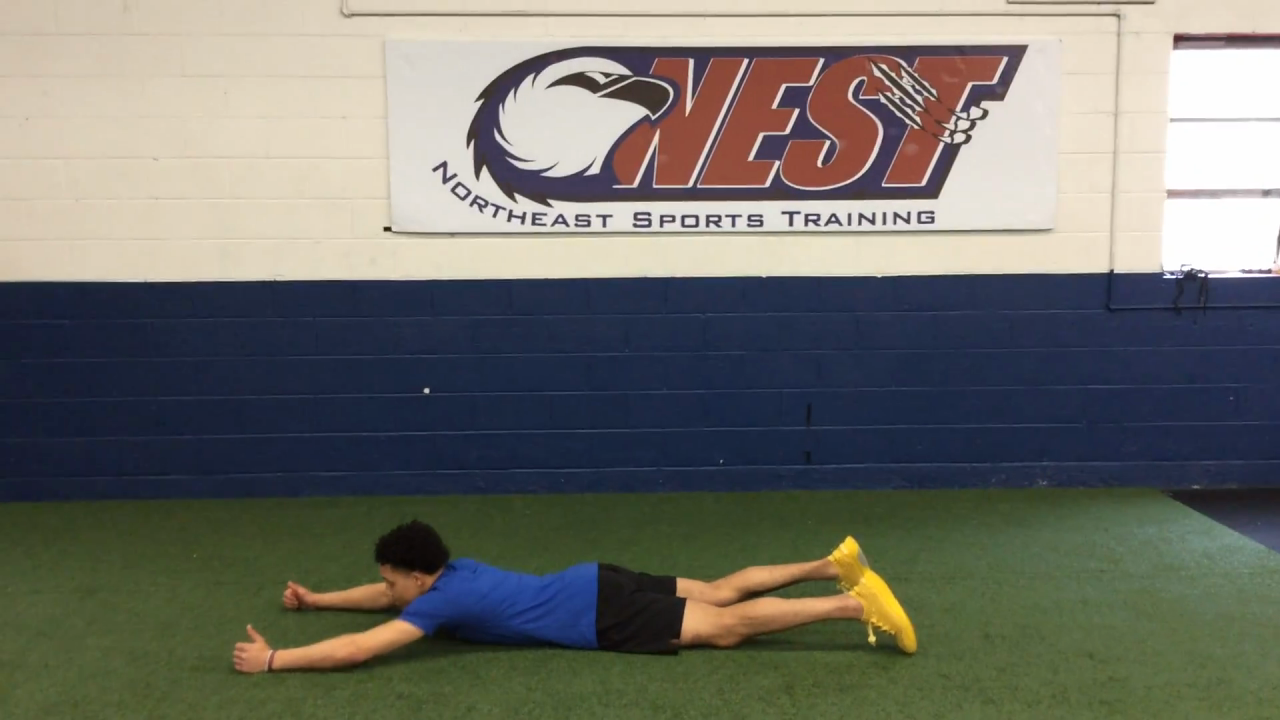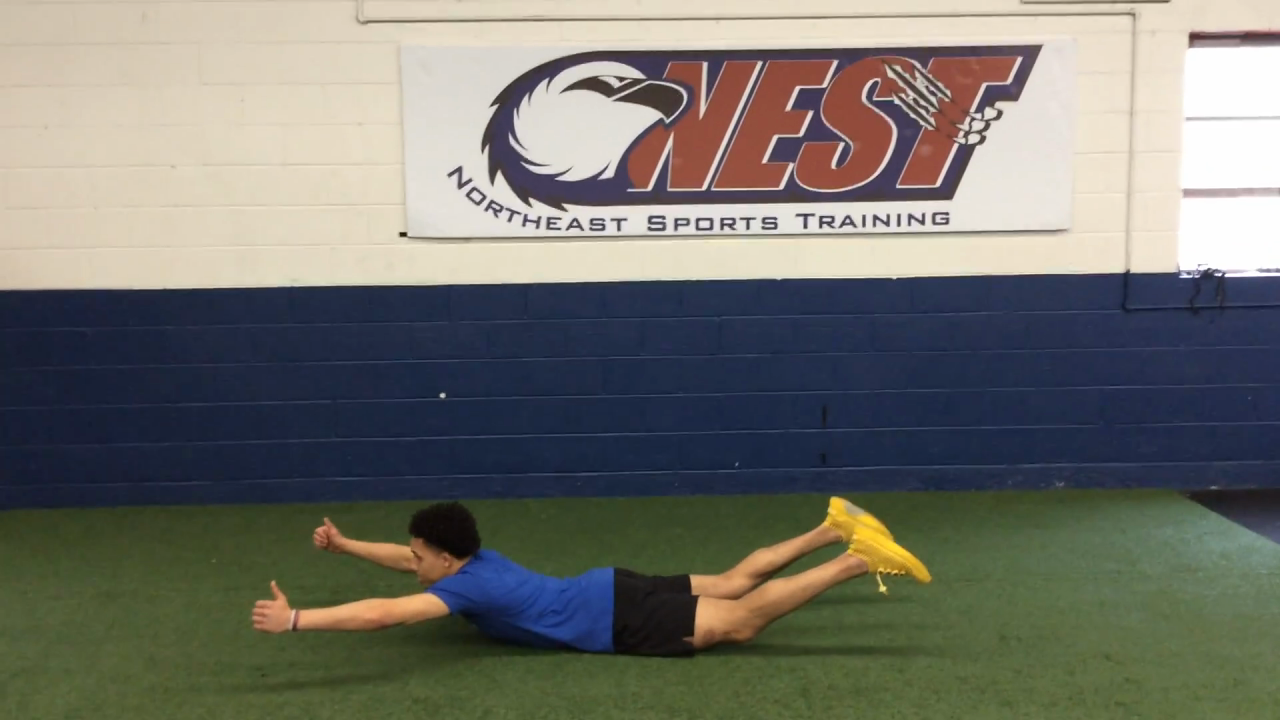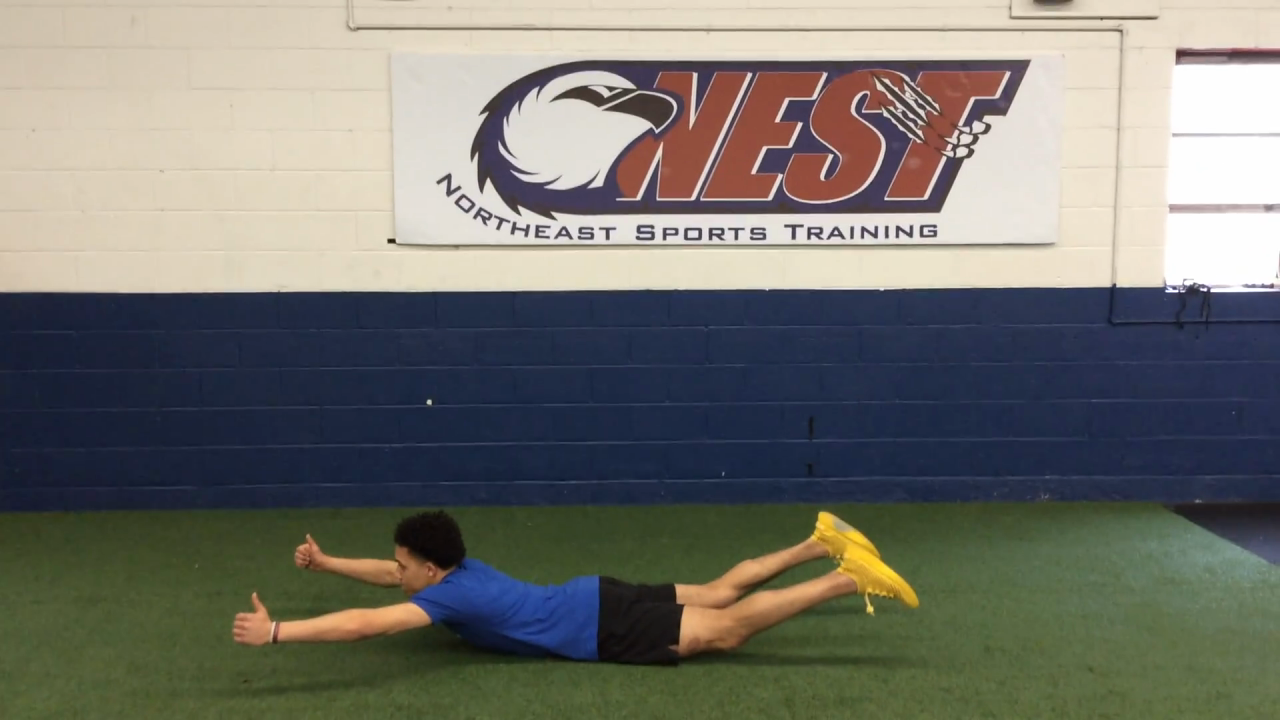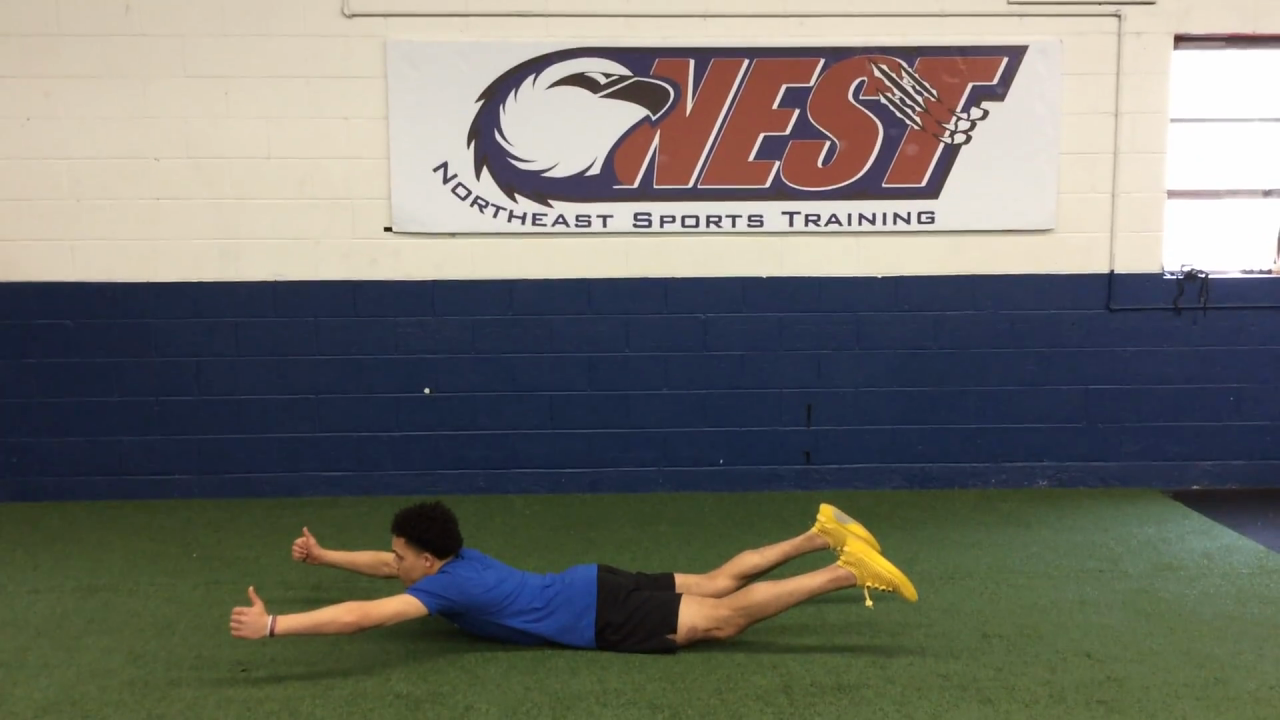
dt=0.5s
person 1, frame 1
left shoulder: (440, 602)
right shoulder: (448, 570)
left elbow: (359, 649)
right elbow: (385, 595)
left wrist: (273, 659)
right wrist: (317, 599)
left hip: (599, 617)
right hip: (594, 587)
left knee: (725, 627)
right knee: (721, 591)
left ankle: (855, 603)
right ankle: (832, 565)
person 1, frame 2
left shoulder: (464, 588)
right shoulder: (473, 558)
left elbow: (381, 613)
right elbow: (412, 563)
left wrist: (293, 620)
right wrist: (345, 545)
left hip: (616, 622)
right hip: (612, 592)
left knee: (741, 622)
right knee: (733, 585)
left ankle: (858, 557)
right ankle: (831, 529)
person 1, frame 3
left shoulder: (446, 597)
right shoulder: (457, 567)
left elbow: (362, 625)
right elbow: (392, 575)
left wrist: (275, 632)
right wrist: (326, 563)
left hip: (603, 628)
right hip: (598, 600)
left knee: (727, 630)
right knee: (718, 593)
left ankle: (850, 577)
right ankle: (820, 543)
person 1, frame 4
left shoulder: (444, 586)
right shoulder: (457, 556)
left elbow: (359, 616)
right elbow: (389, 567)
left wrist: (271, 625)
right wrist: (324, 555)
left hip: (600, 617)
right hip: (595, 587)
left knee: (724, 619)
right knee: (718, 584)
left ankle: (848, 572)
right ankle: (819, 534)
